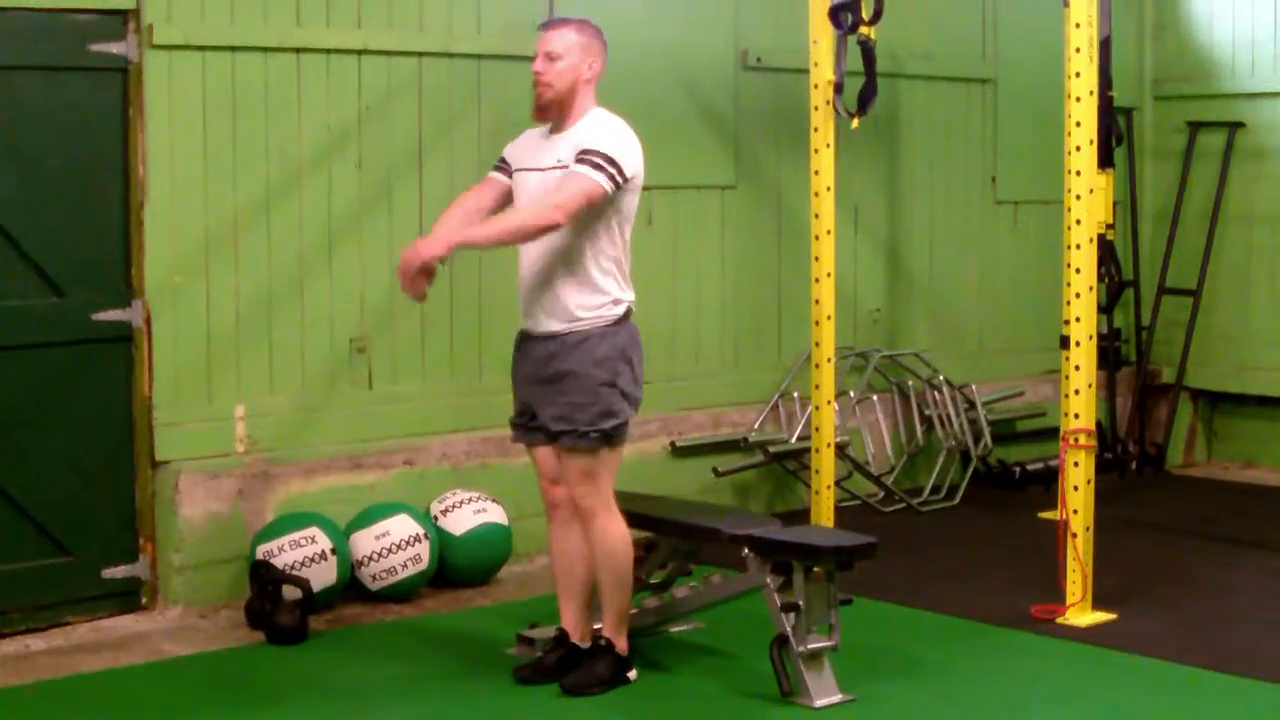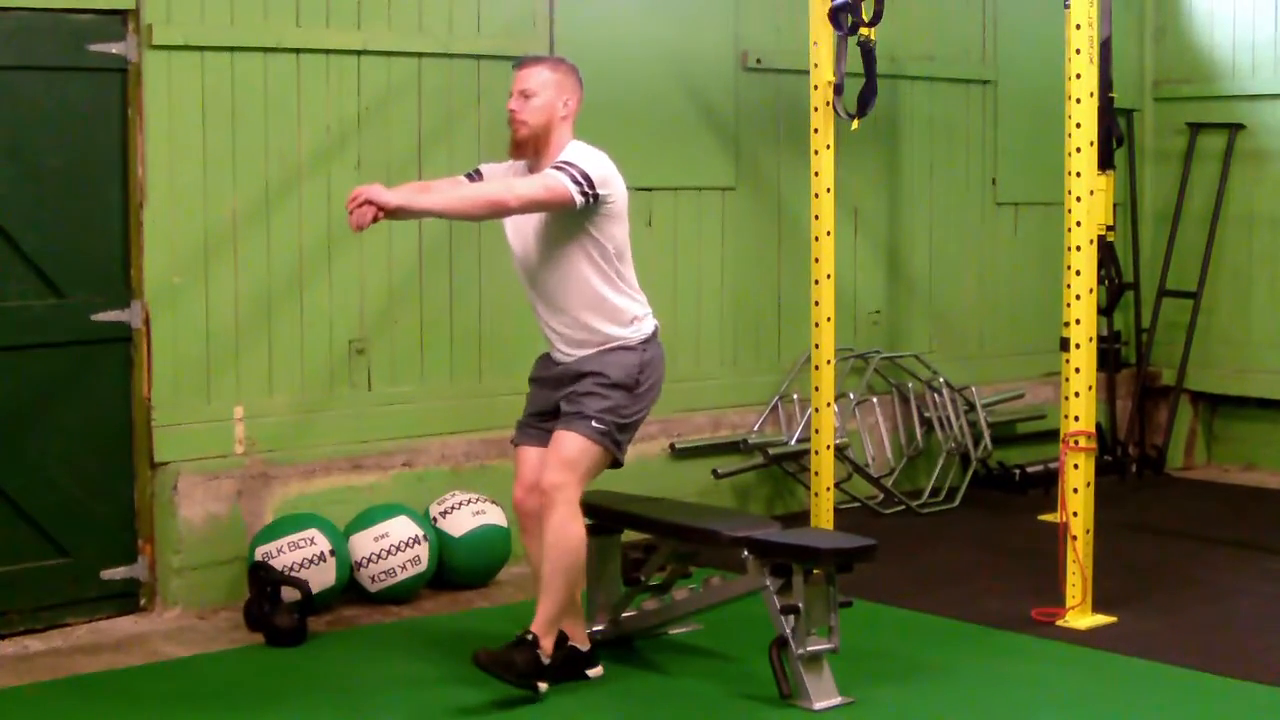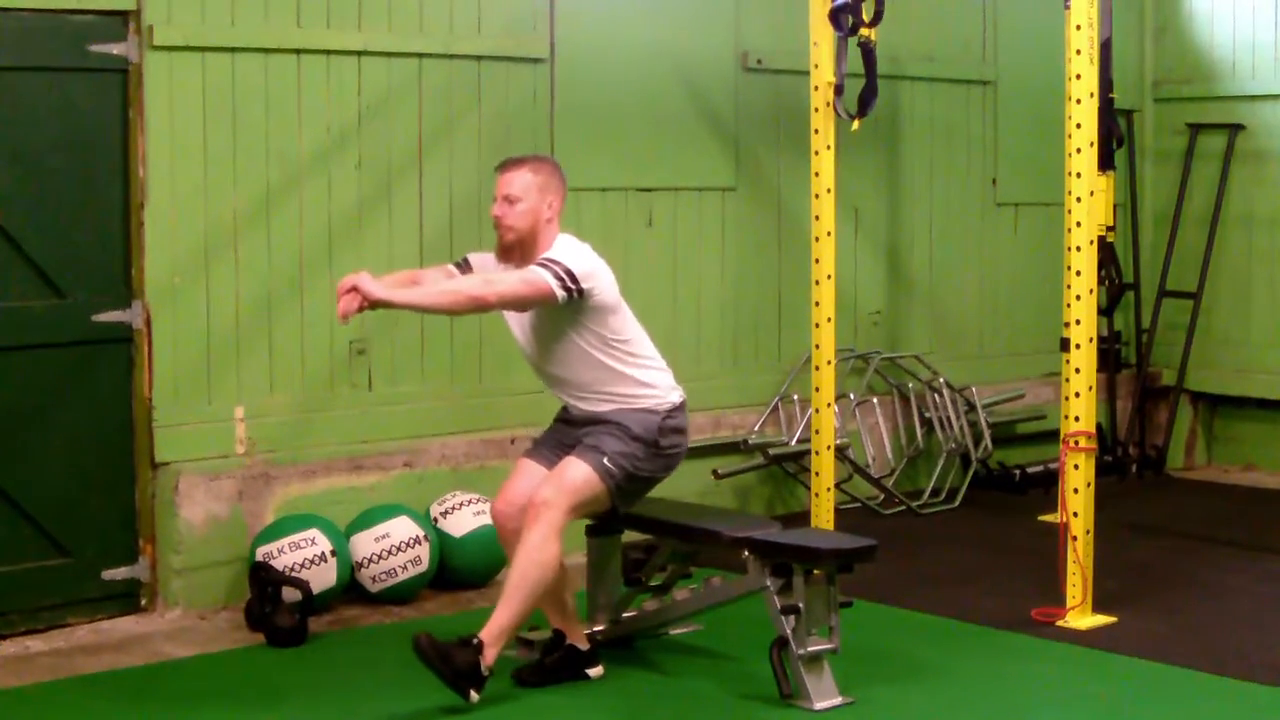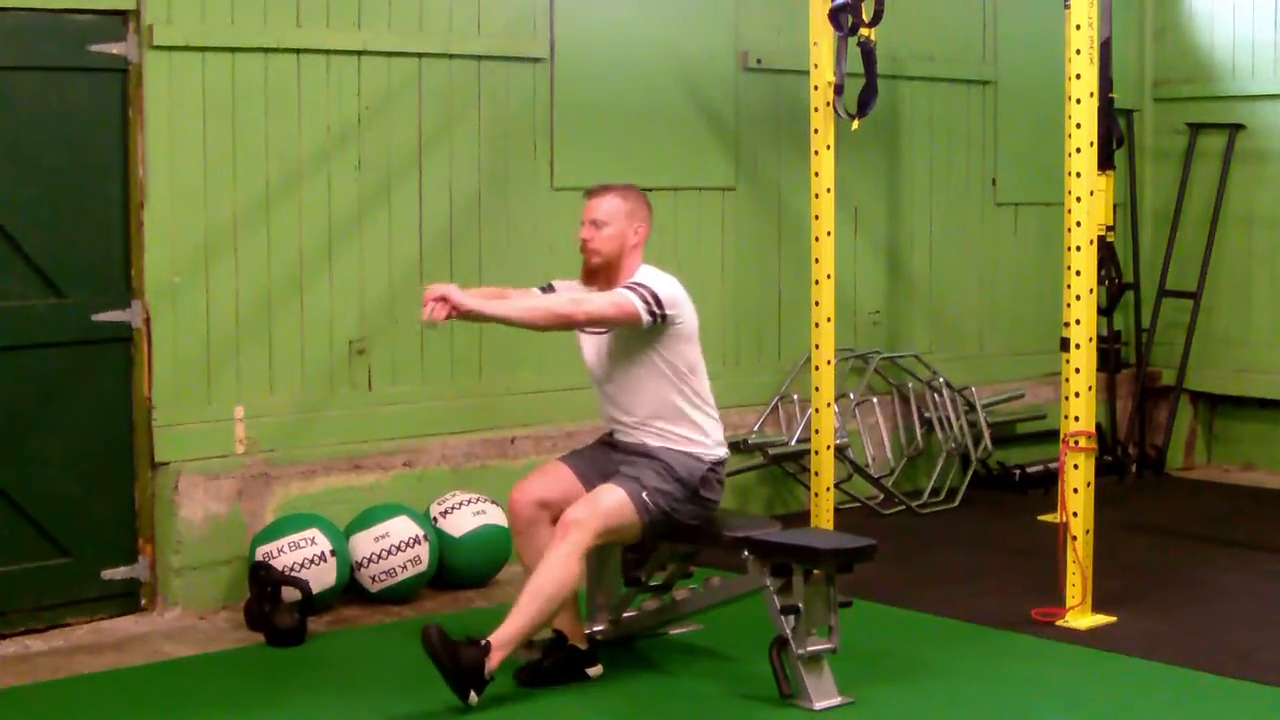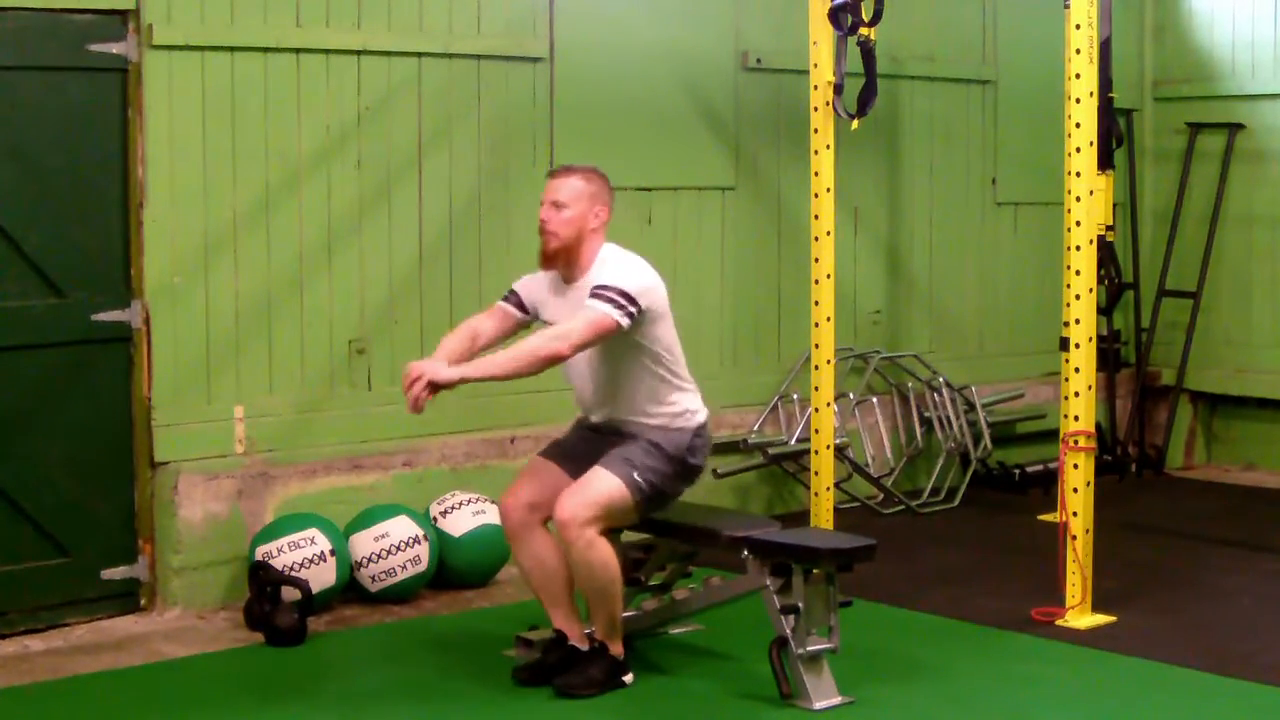
dt=1s
person 1, frame 1
left shoulder: (610, 138)
right shoulder: (527, 145)
left elbow: (552, 215)
right elbow: (475, 202)
left wrist: (446, 240)
right wrist: (430, 245)
left hip: (593, 342)
right hip: (537, 340)
left knee: (592, 500)
right knee: (557, 497)
left ankle: (615, 649)
right ankle: (573, 639)
person 1, frame 2
left shoulder: (587, 168)
right shoulder: (509, 171)
left elbow: (504, 203)
right elbow: (439, 190)
left wrist: (397, 200)
right wrist: (387, 200)
left hip: (622, 358)
right hip: (563, 361)
left knee: (556, 487)
right knee: (529, 498)
left ankle: (539, 648)
right ankle: (575, 645)
person 1, frame 3
left shoulder: (572, 262)
right shoulder: (500, 263)
left elbow: (485, 296)
right elbow: (430, 277)
left wrist: (385, 295)
right wrist: (373, 287)
left hip: (648, 420)
right hip: (586, 415)
left knee: (548, 504)
right knee: (510, 510)
left ankle: (479, 655)
right ankle: (573, 645)
person 1, frame 4
left shoulder: (658, 291)
right shoulder: (582, 292)
left elbow: (575, 314)
right elbow: (511, 299)
left wrist: (470, 303)
right wrist: (461, 300)
left hip: (686, 467)
right hip: (624, 446)
left knee: (579, 522)
right knee: (527, 501)
left ankle: (487, 658)
right ankle: (573, 644)
person 1, frame 5
left shoulder: (621, 274)
right shoulder: (542, 283)
left elbow: (559, 345)
right elbow: (481, 328)
left wrist: (459, 371)
right wrist: (438, 363)
left hip: (667, 435)
right hip: (603, 426)
left knee: (575, 517)
right knee: (519, 508)
left ankle: (610, 655)
right ankle: (572, 641)
